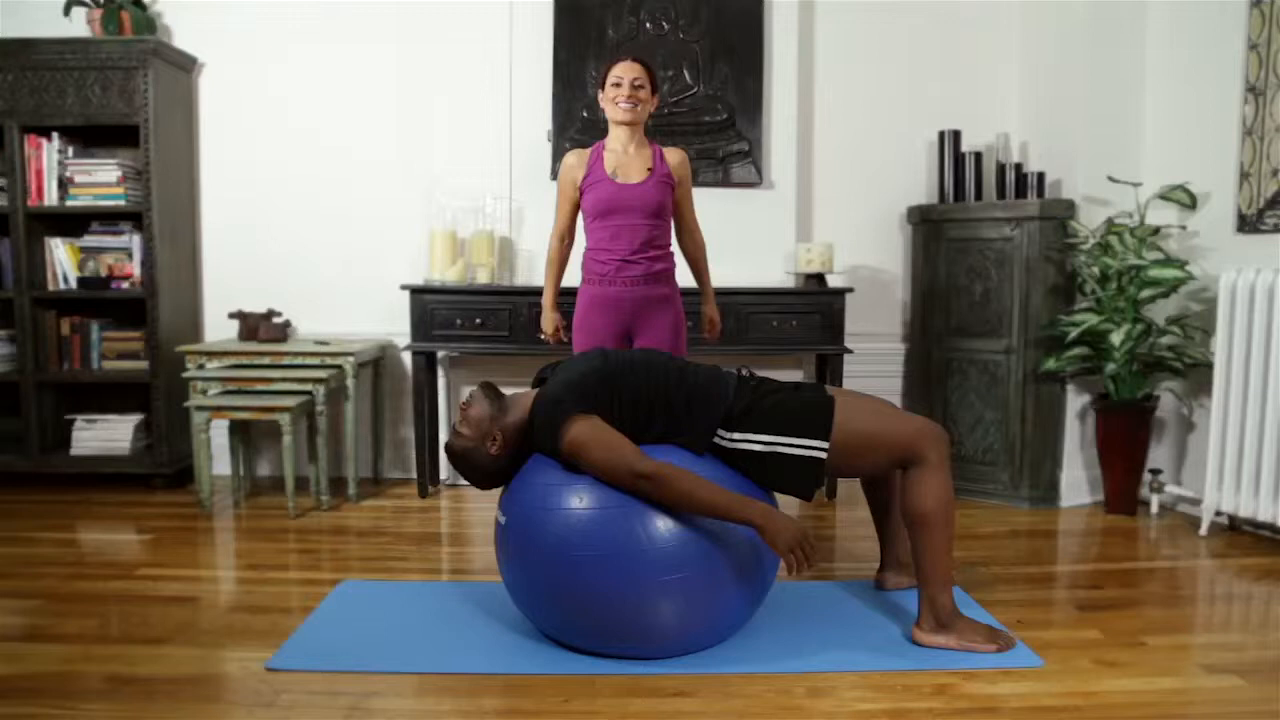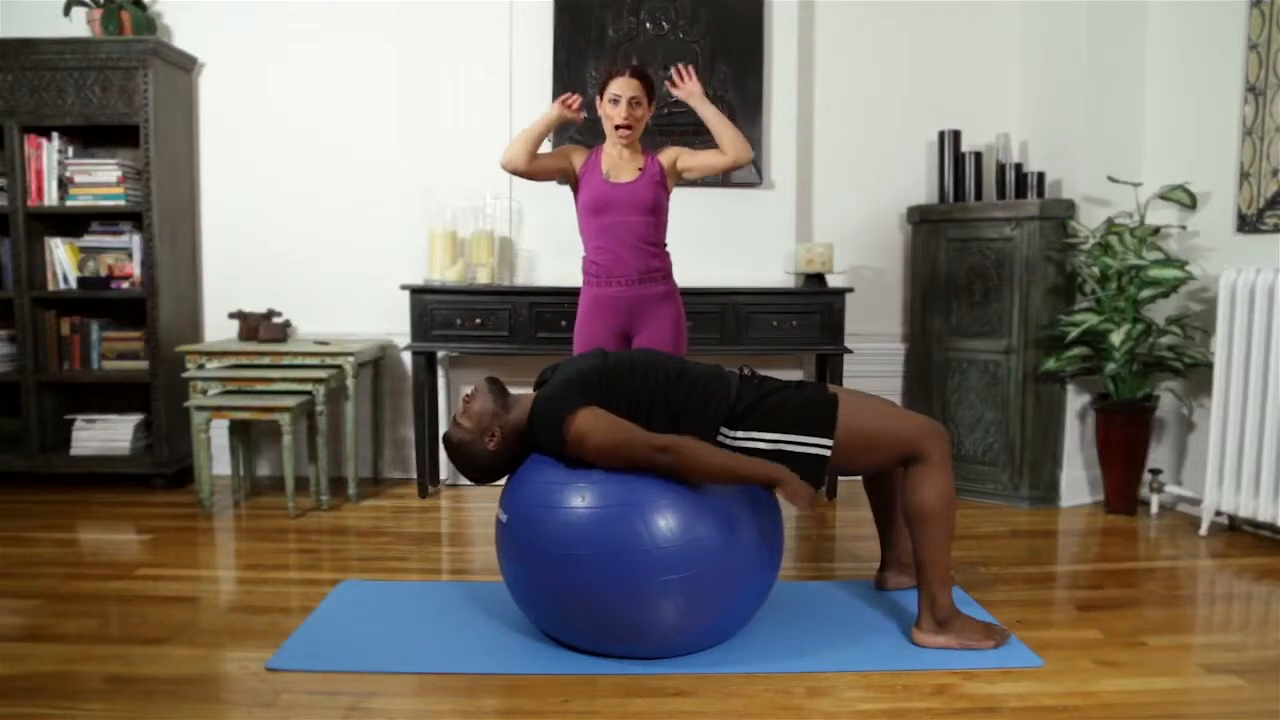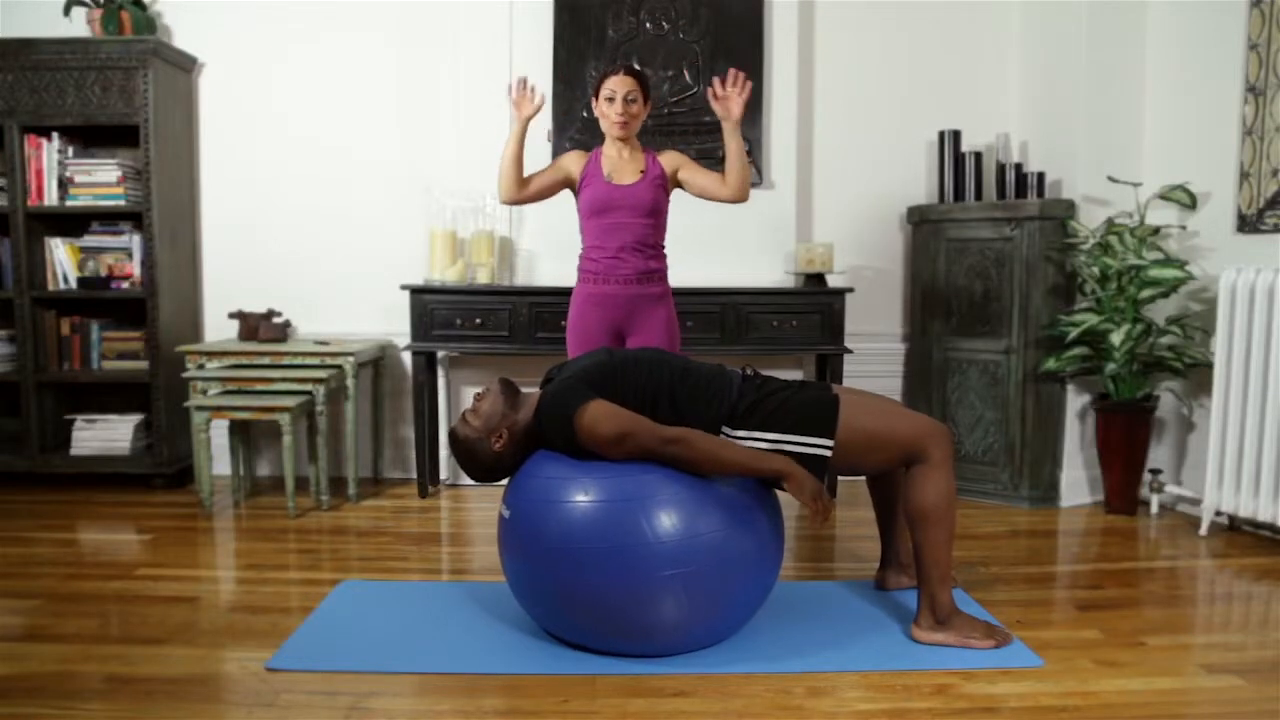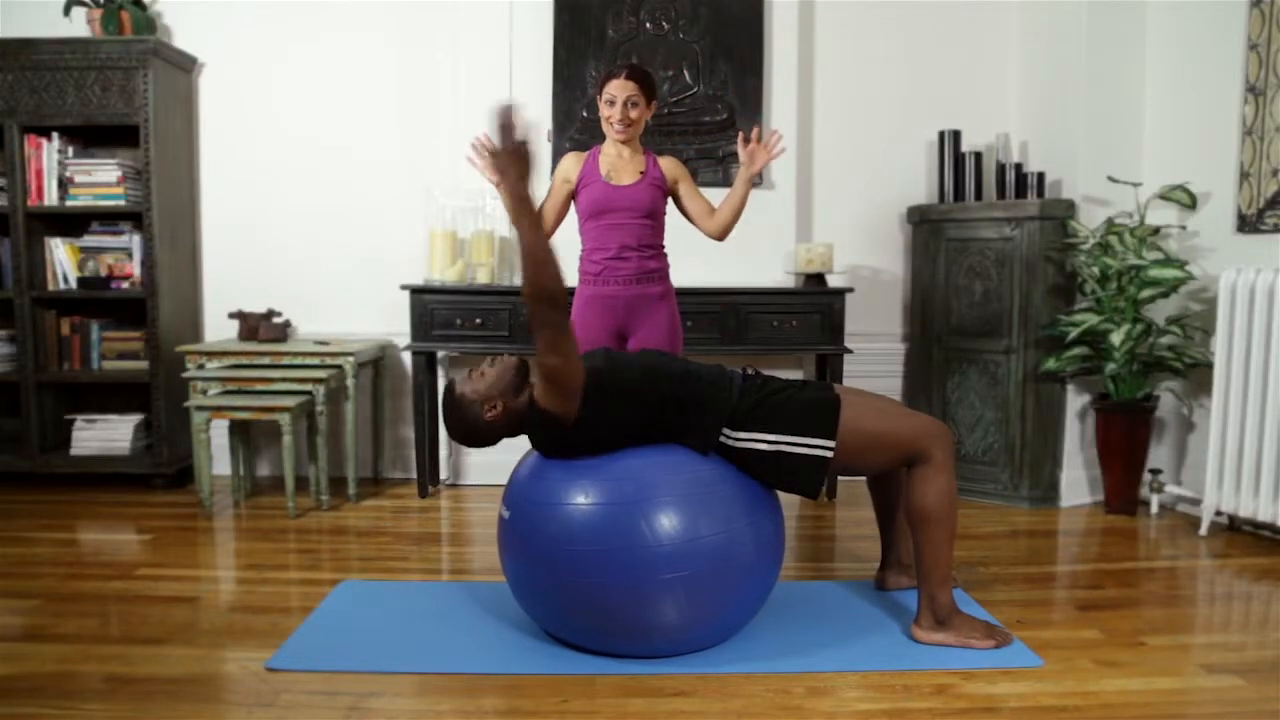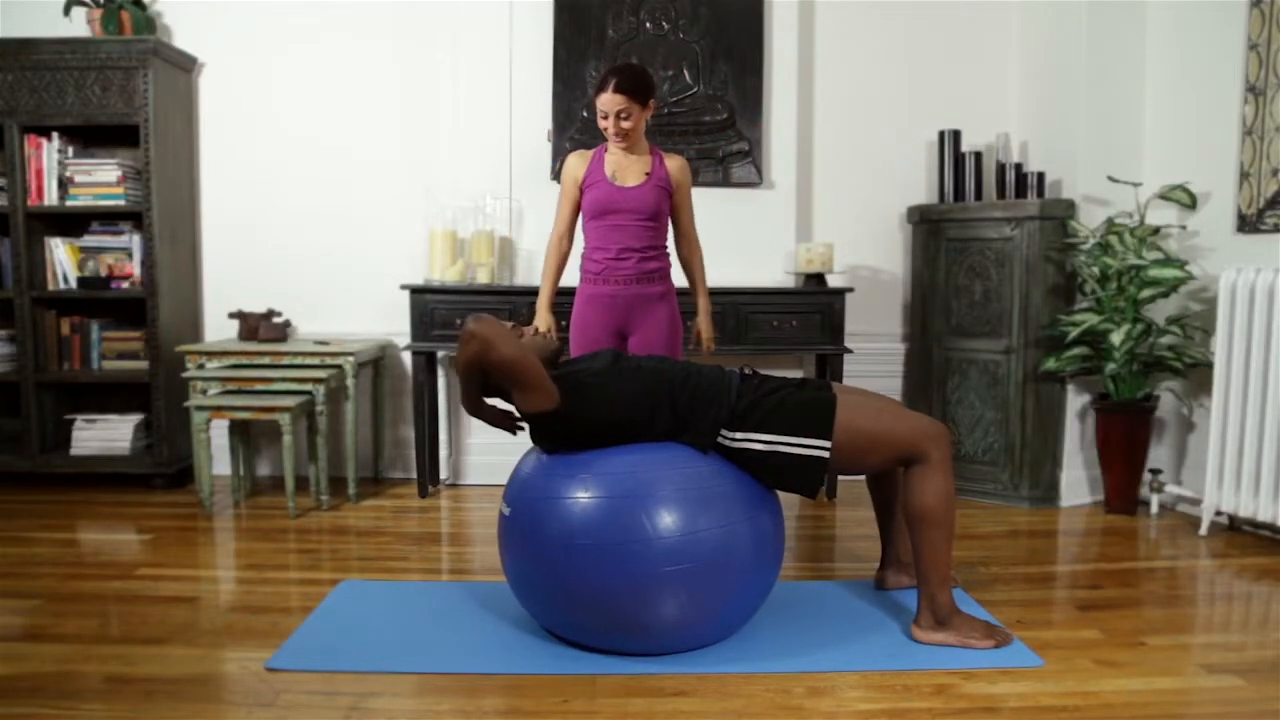
dt=1s
person 1, frame 1
left shoulder: (548, 385)
right shoulder: (556, 426)
right elbow: (648, 473)
right wrist: (763, 517)
left hip: (737, 391)
right hip: (741, 422)
left knee: (890, 428)
right knee: (926, 441)
left ankle: (898, 564)
right ankle: (939, 617)
person 1, frame 2
left shoulder: (550, 388)
right shoulder: (558, 423)
right elbow: (661, 450)
right wrist: (774, 473)
left hip: (737, 392)
right hip: (743, 420)
left knee: (891, 428)
right knee: (927, 439)
left ankle: (899, 564)
right ankle: (939, 617)
person 1, frame 3
left shoulder: (556, 389)
right shoulder: (564, 417)
right elbow: (670, 442)
right wrist: (785, 468)
left hip: (742, 393)
right hip: (746, 419)
left knee: (897, 428)
right knee: (930, 440)
left ankle: (899, 564)
right ankle: (938, 615)
person 1, frame 4
left shoulder: (560, 403)
right shoulder: (555, 417)
right elbow: (546, 303)
right wrist: (517, 192)
left hip: (744, 398)
right hip: (741, 422)
left knee: (905, 436)
right knee: (929, 438)
left ankle: (899, 565)
right ankle: (938, 617)
person 1, frame 5
left shoulder: (559, 381)
right shoulder: (553, 412)
right elbow: (480, 332)
right wrist: (474, 396)
left hip: (739, 394)
right hip: (741, 420)
left knee: (897, 424)
right knee: (930, 439)
left ankle: (898, 564)
right ankle: (938, 615)
person 2, frame 1
left shoulder: (674, 162)
right shoulder: (578, 163)
left elbow: (689, 234)
right elbow: (562, 237)
left wrist: (708, 298)
right wrist: (549, 305)
left hip: (659, 302)
right hip: (598, 303)
person 2, frame 2
left shoulder: (666, 162)
right shoulder: (578, 161)
left elbow: (738, 155)
right elbow: (514, 162)
left wrist: (698, 102)
right wrist: (556, 116)
left hip: (658, 303)
right hip: (599, 304)
person 2, frame 3
left shoulder: (666, 163)
right shoulder: (578, 164)
left elbow: (735, 192)
right elbow: (511, 194)
left wrist: (730, 123)
right wrist: (521, 122)
left hip: (652, 303)
right hip: (593, 303)
person 2, frame 4
left shoulder: (667, 168)
right shoulder: (575, 165)
left elbow: (715, 226)
right elbow: (538, 232)
left wrist: (745, 175)
right wrist: (503, 183)
left hip: (654, 304)
right hip: (594, 304)
person 2, frame 5
left shoulder: (673, 168)
right shoulder: (579, 164)
left elbow: (688, 243)
right elbow: (561, 239)
left wrist: (704, 309)
right wrist: (543, 305)
left hip: (654, 303)
right hip: (595, 302)
